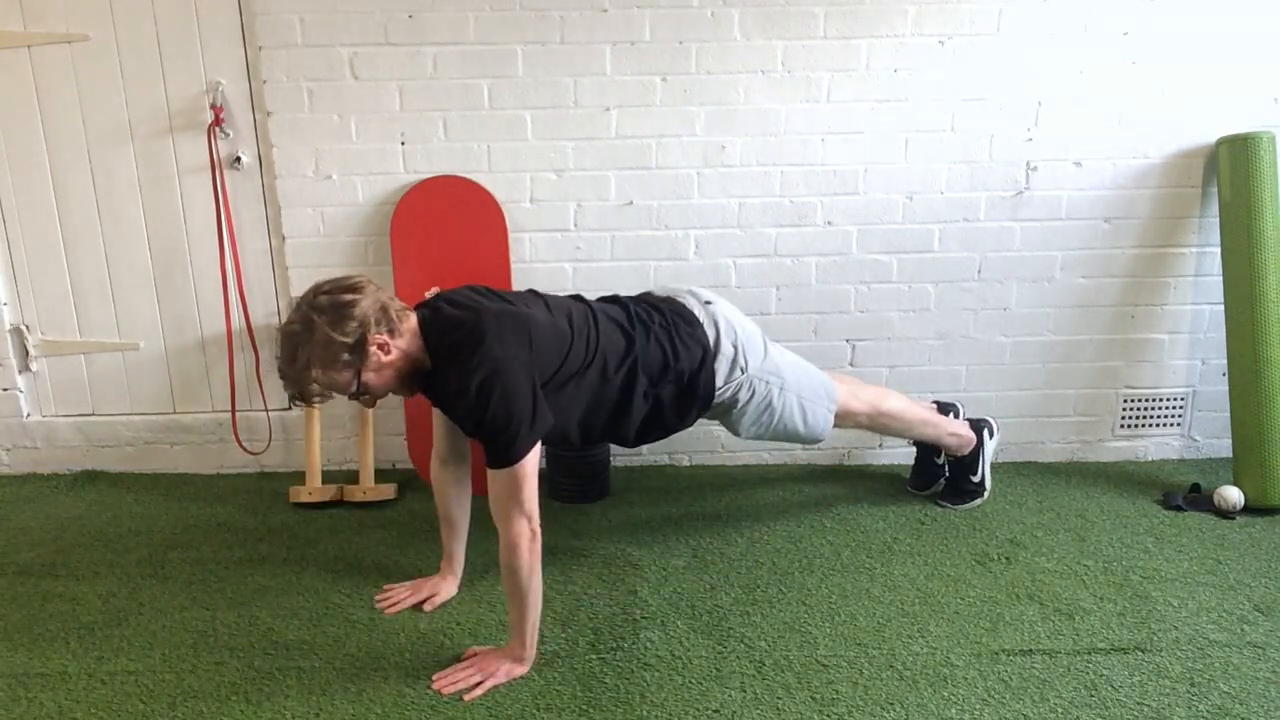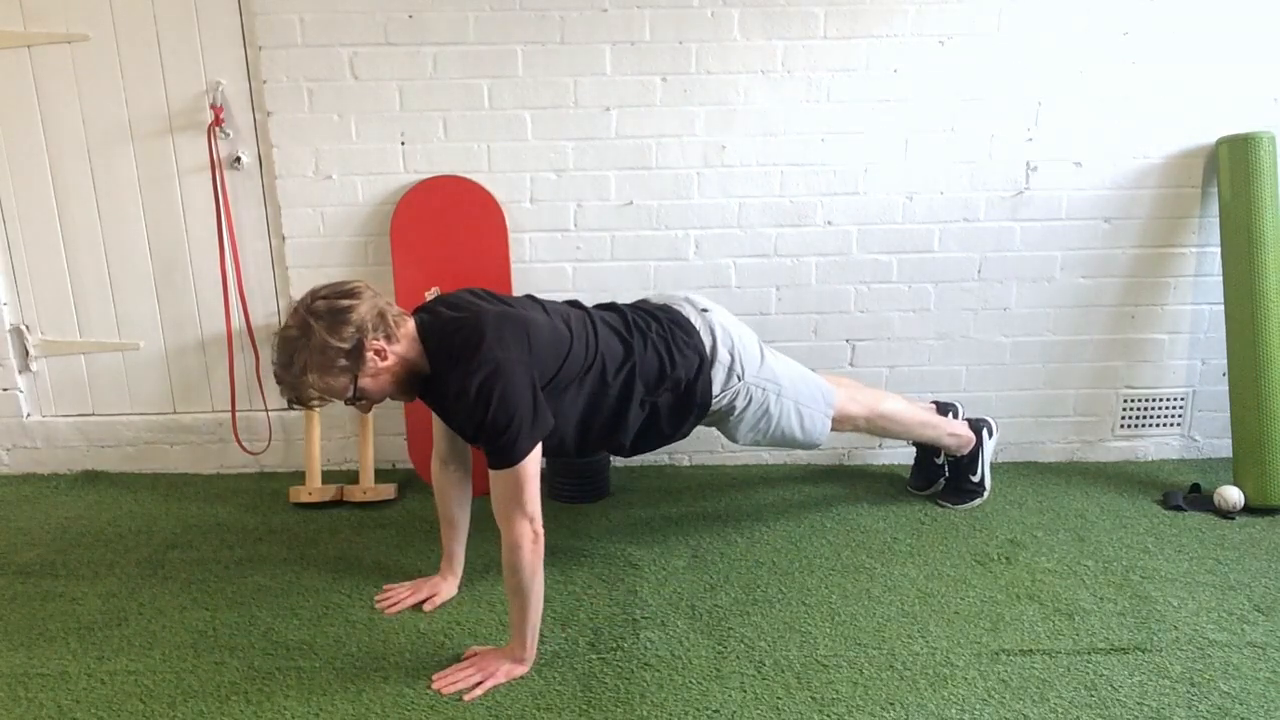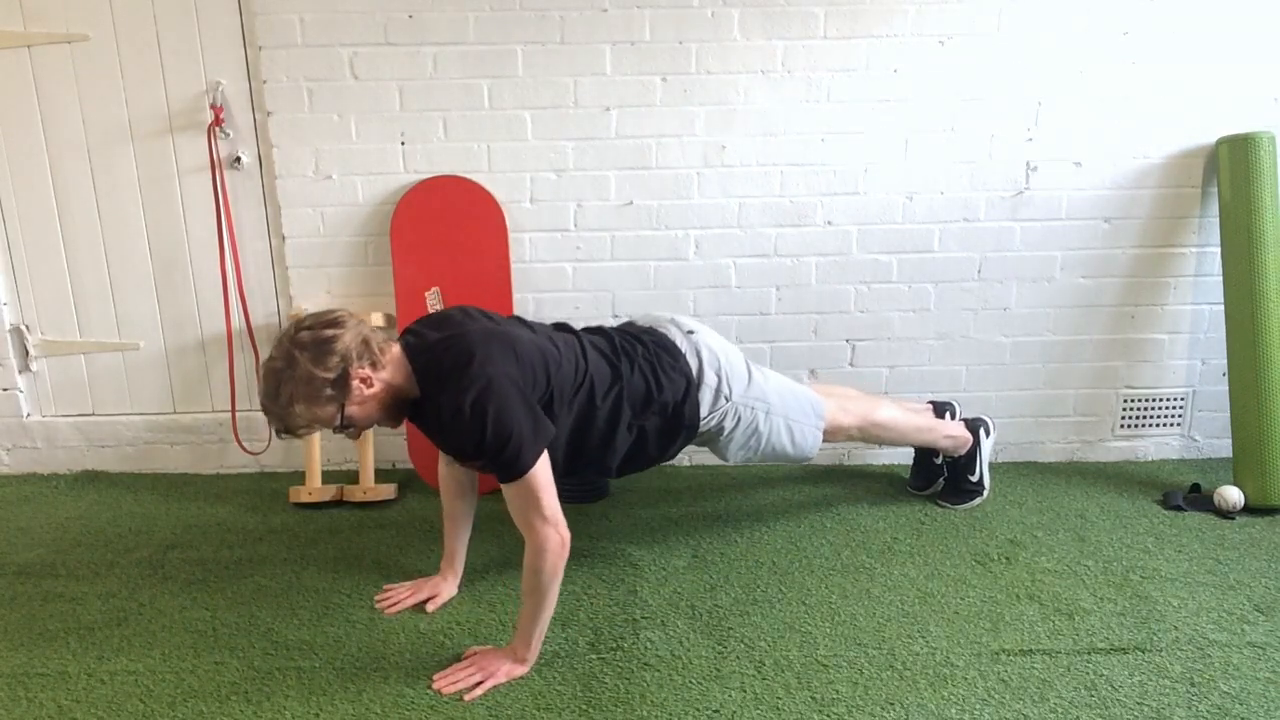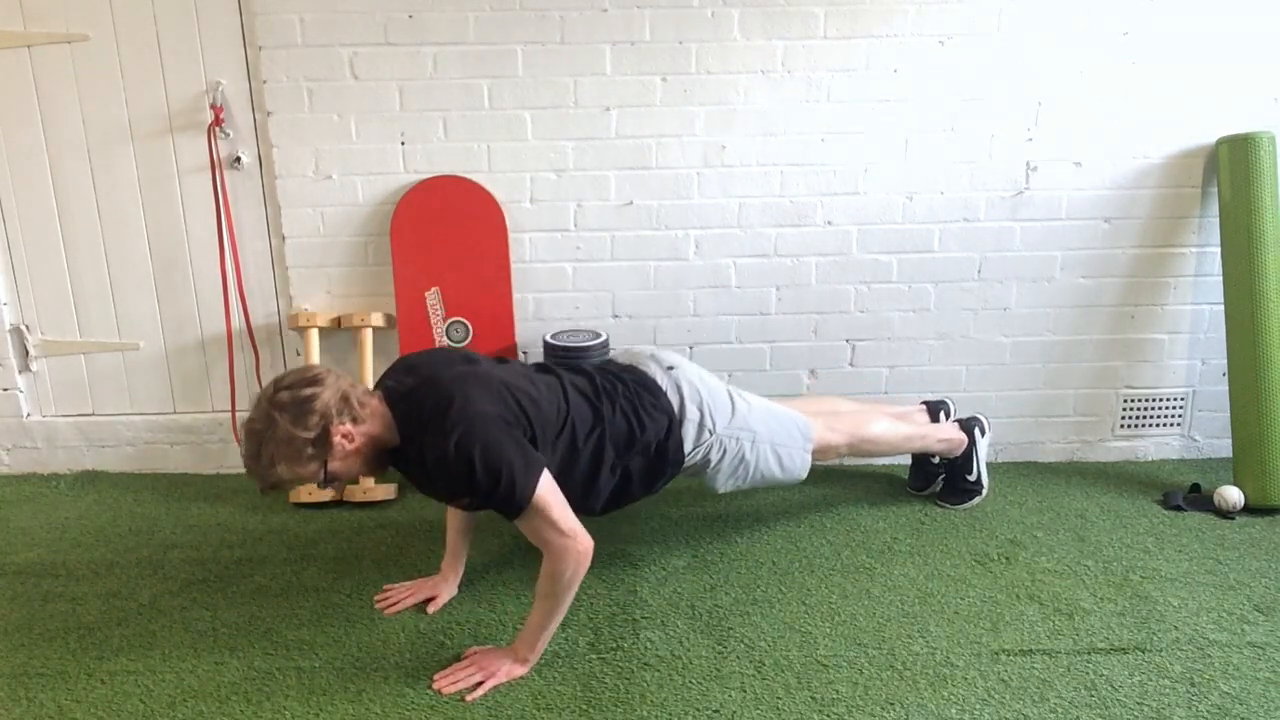
dt=0.4s
person 1, frame 1
left shoulder: (490, 368)
right shoulder: (432, 331)
left elbow: (519, 527)
right elbow: (449, 457)
left wrist: (518, 654)
right wrist: (448, 573)
left hip: (705, 353)
right hip: (669, 328)
left knee: (836, 407)
right knee: (825, 401)
left ankle: (965, 440)
right ankle: (940, 419)
person 1, frame 2
left shoulder: (490, 370)
right shoulder: (430, 335)
left elbow: (523, 529)
right elbow: (451, 457)
left wrist: (518, 654)
right wrist: (448, 572)
left hip: (702, 360)
right hip: (665, 336)
left knee: (834, 411)
right knee: (821, 405)
left ankle: (963, 438)
right ankle: (939, 418)
person 1, frame 3
left shoulder: (480, 391)
right shoulder: (419, 355)
left elbow: (548, 535)
right elbow: (457, 459)
left wrist: (520, 654)
right wrist: (449, 572)
left hip: (689, 381)
right hip: (652, 355)
left knee: (829, 421)
right knee: (812, 413)
left ankle: (962, 438)
right ankle: (935, 417)
person 1, frame 4
left shoulder: (463, 432)
right shoulder: (403, 394)
left elbow: (573, 545)
left wrist: (520, 655)
right wrist: (449, 573)
left hip: (674, 420)
right hip: (635, 385)
left knee: (822, 439)
right knee: (794, 426)
left ankle: (957, 439)
right ankle: (927, 414)
